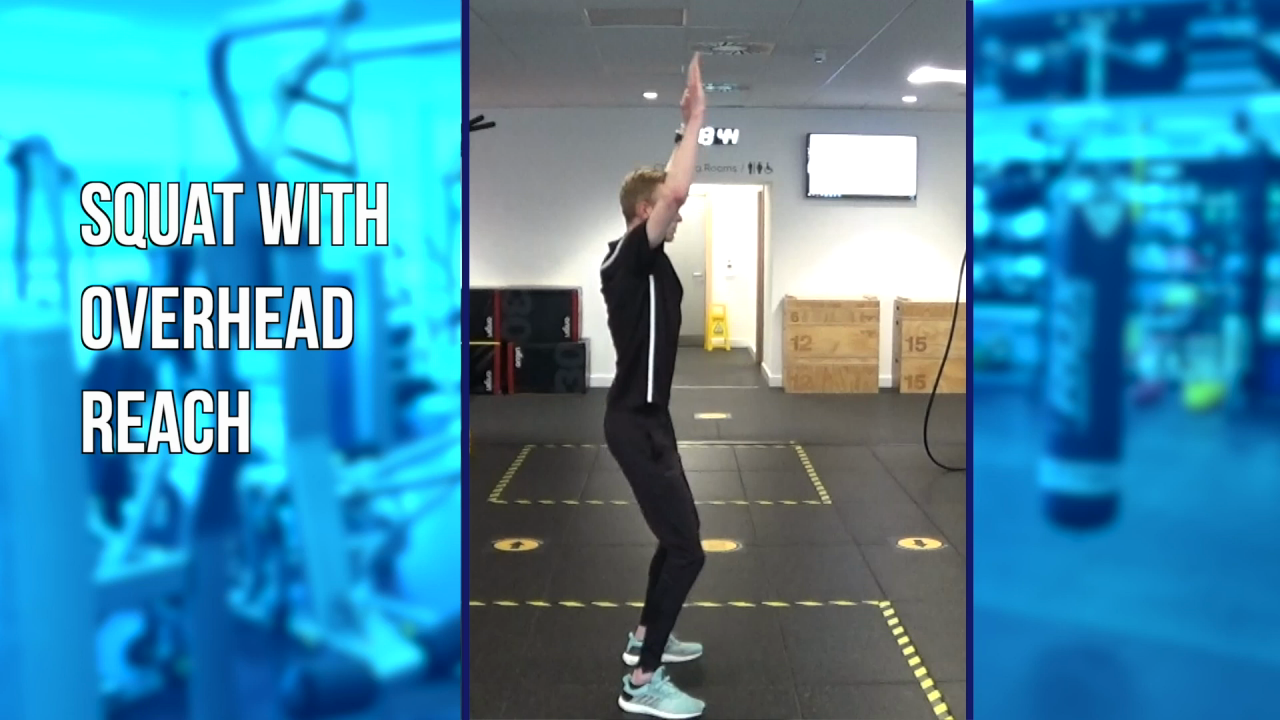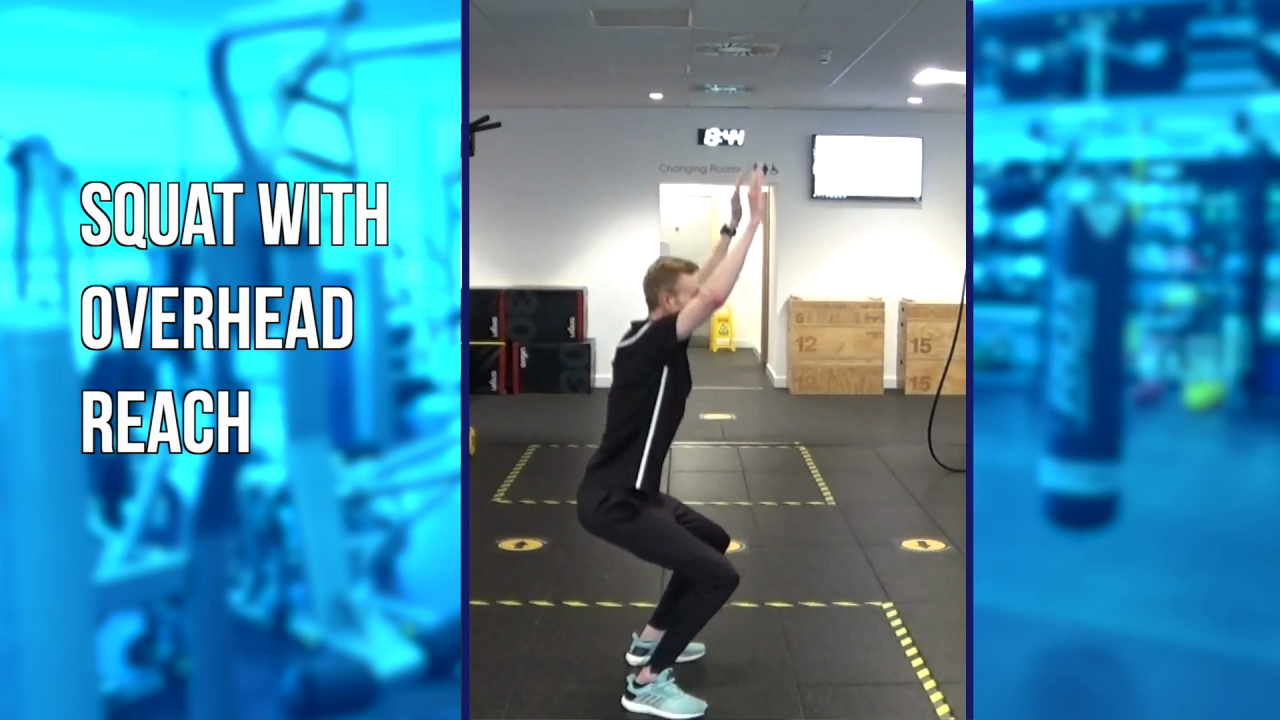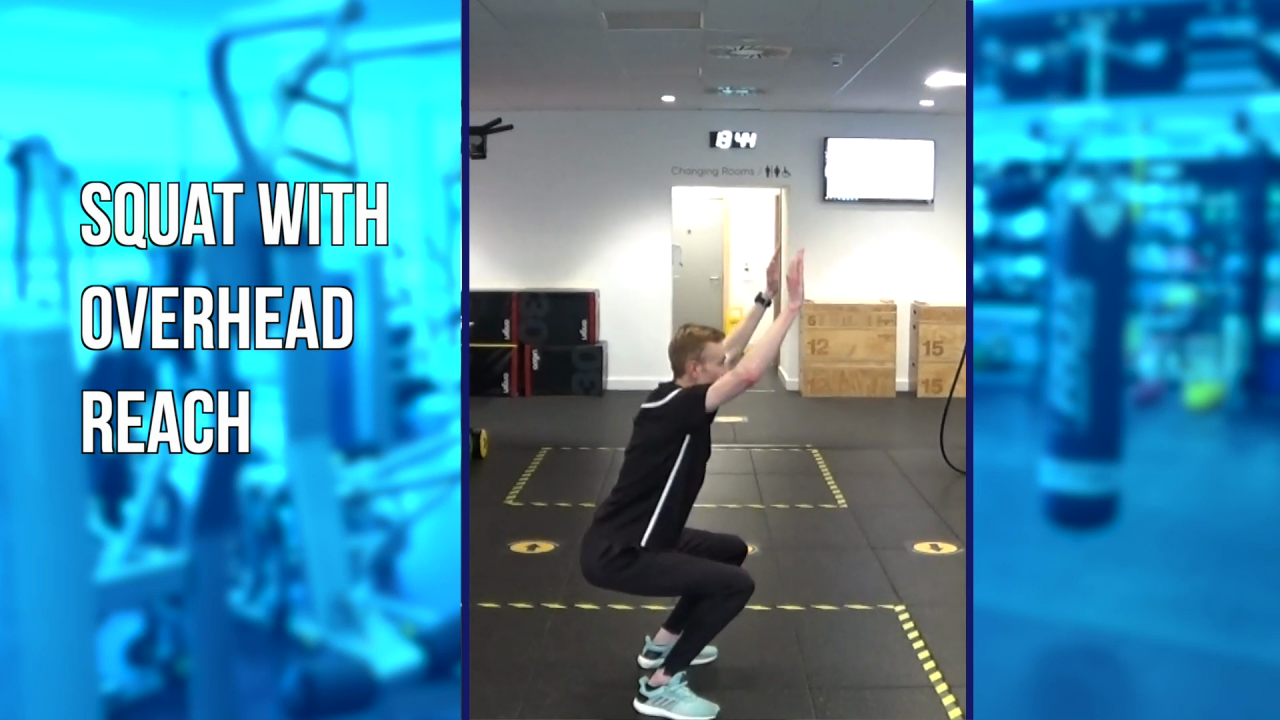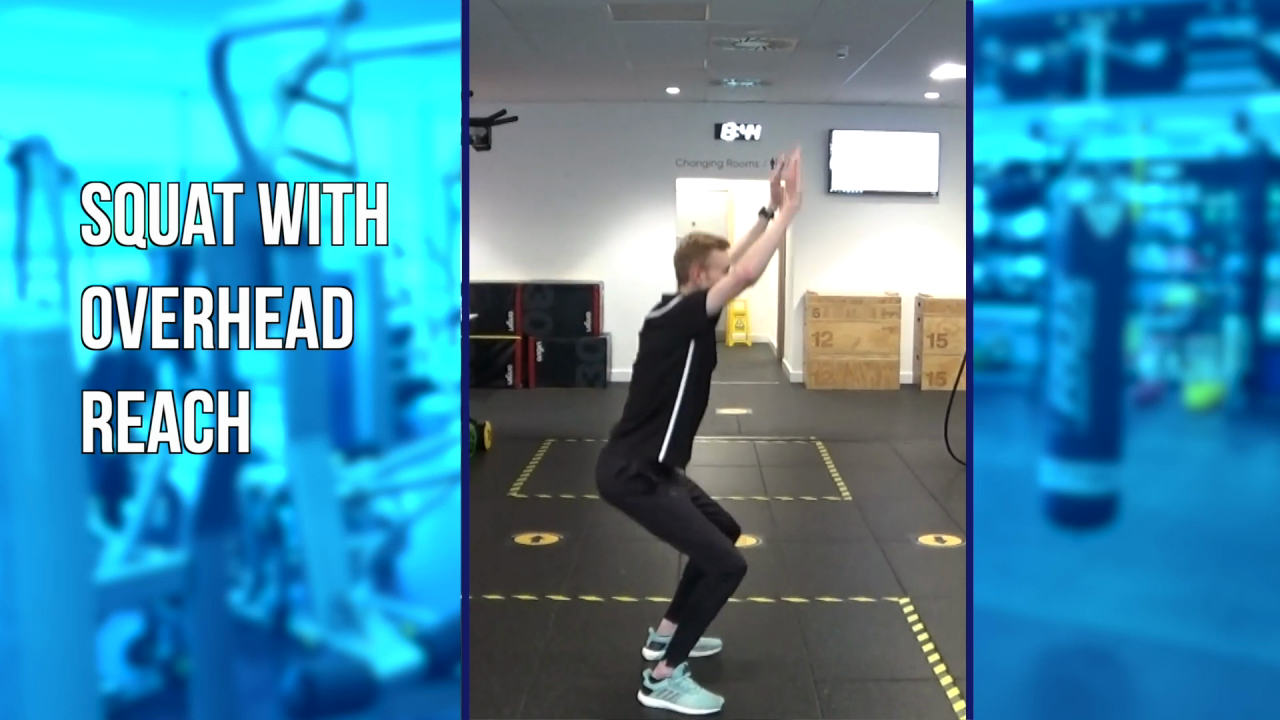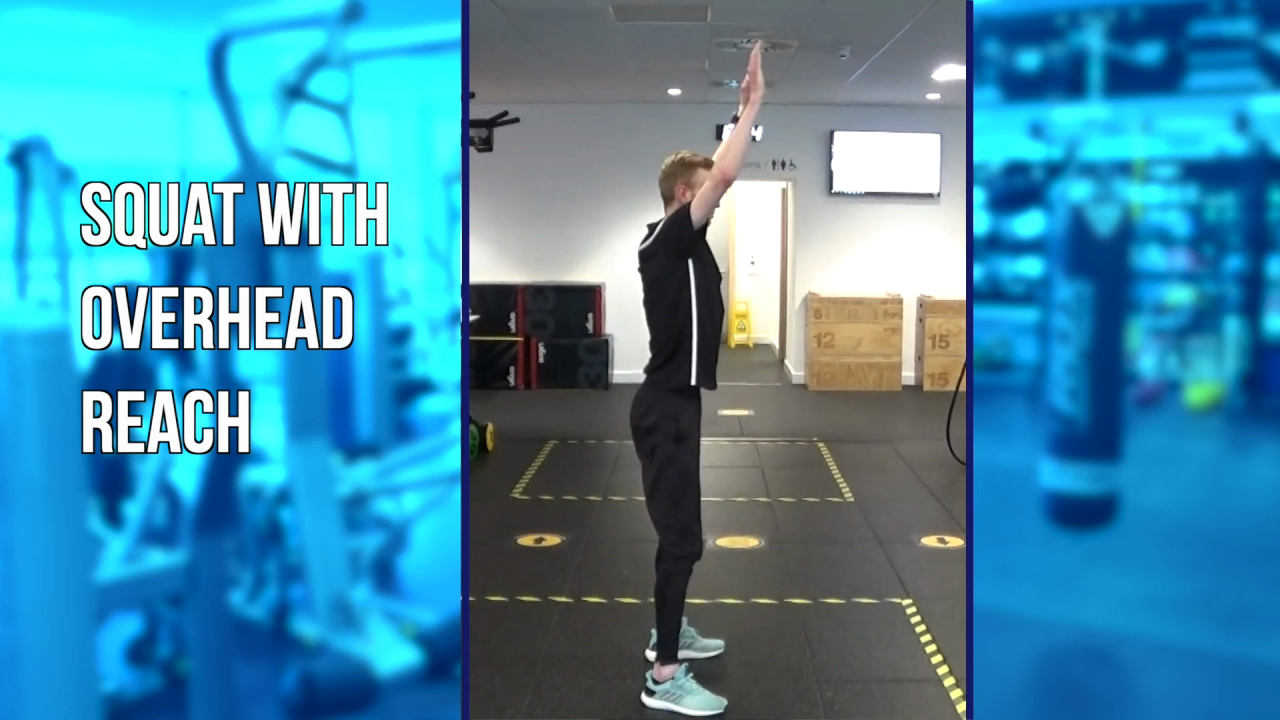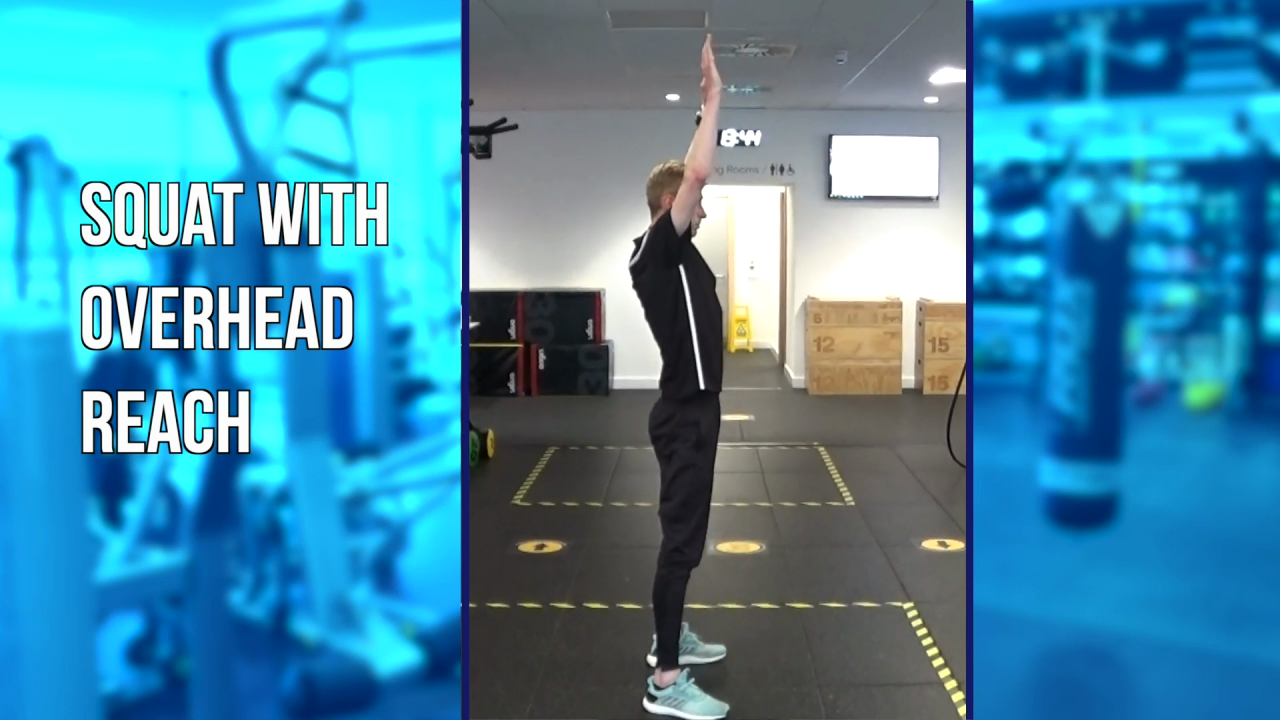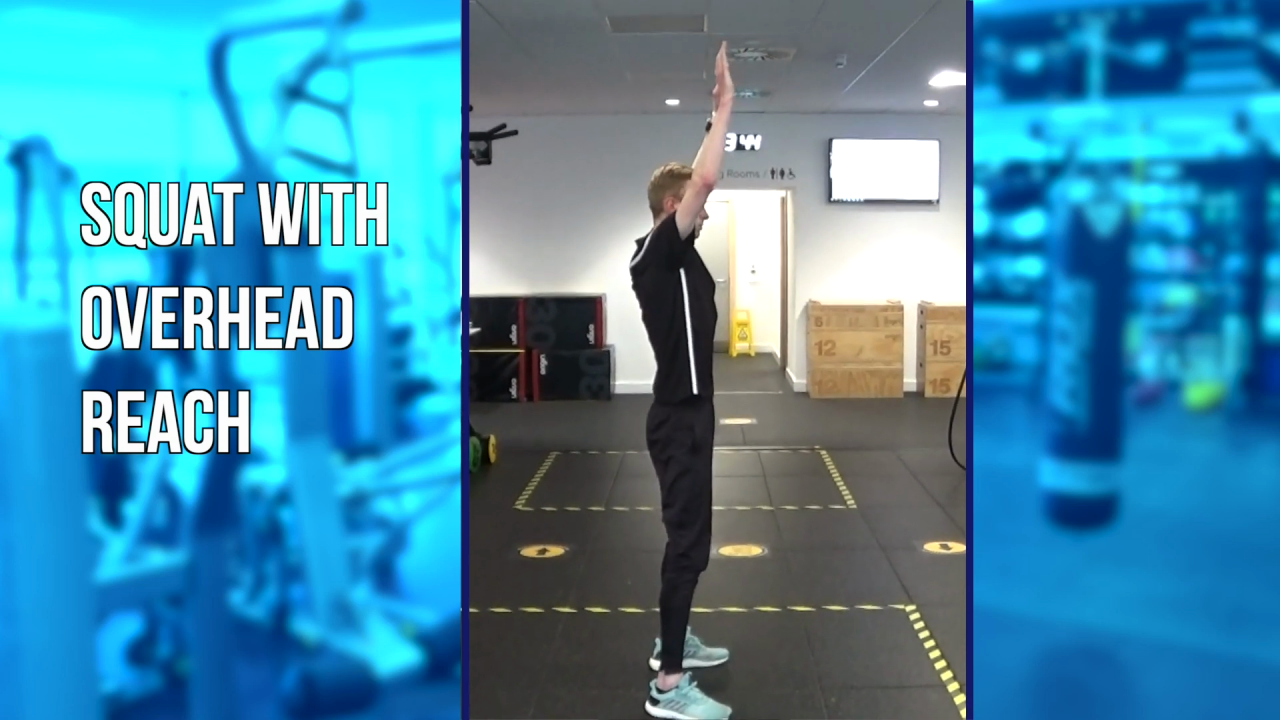
dt=0.5s
person 1, frame 1
left shoulder: (636, 257)
right shoulder: (630, 255)
left elbow: (668, 191)
right elbow: (675, 194)
left wrist: (685, 130)
right wrist: (695, 127)
left hip: (645, 418)
right hip: (637, 422)
left knee: (677, 537)
right knee: (684, 549)
left ankle: (646, 634)
person 1, frame 2
left shoulder: (652, 337)
right shoulder: (651, 342)
left elbow: (703, 284)
right elbow: (715, 294)
left wrist: (731, 225)
right wrist: (752, 225)
left hip: (631, 488)
right hip: (613, 500)
left knee: (714, 541)
right knee: (718, 577)
left ankle: (651, 637)
person 1, frame 3
left shoulder: (676, 398)
right shoulder: (676, 409)
left elbow: (733, 356)
right elbow: (748, 374)
left wrist: (766, 298)
right wrist: (791, 307)
left hip: (633, 539)
right hip: (615, 555)
left knee: (732, 550)
right knee: (736, 583)
left ankle: (663, 640)
person 1, frame 4
left shoulder: (683, 314)
right shoulder: (677, 317)
left elbow: (736, 264)
right elbow: (746, 273)
left wrist: (769, 210)
right wrist: (787, 211)
left hip: (651, 466)
right hip: (633, 473)
left knee: (723, 532)
right knee: (726, 564)
left ankle: (667, 629)
person 1, frame 5
left shoulder: (674, 241)
right shoulder: (670, 239)
left elbow: (717, 173)
right elbow: (725, 173)
left wrist: (745, 113)
right wrist: (751, 107)
left hip: (673, 403)
right hip: (668, 408)
left knee: (681, 532)
right knee: (679, 537)
left ankle: (668, 631)
person 1, frame 6
left shoulder: (671, 253)
right shoulder: (658, 250)
left elbow: (691, 176)
right elbow: (696, 173)
left wrist: (710, 107)
right wrist: (711, 101)
left hip: (690, 408)
right hip: (686, 414)
left knee: (684, 535)
right knee: (681, 541)
left ankle: (670, 636)
person 1, frame 7
left shoulder: (666, 254)
right shoulder: (659, 252)
left elbow: (698, 180)
right elbow: (705, 180)
left wrist: (716, 118)
right wrist: (725, 111)
left hip: (683, 411)
right hip: (680, 417)
left knee: (688, 539)
right knee: (689, 546)
left ankle: (672, 641)
